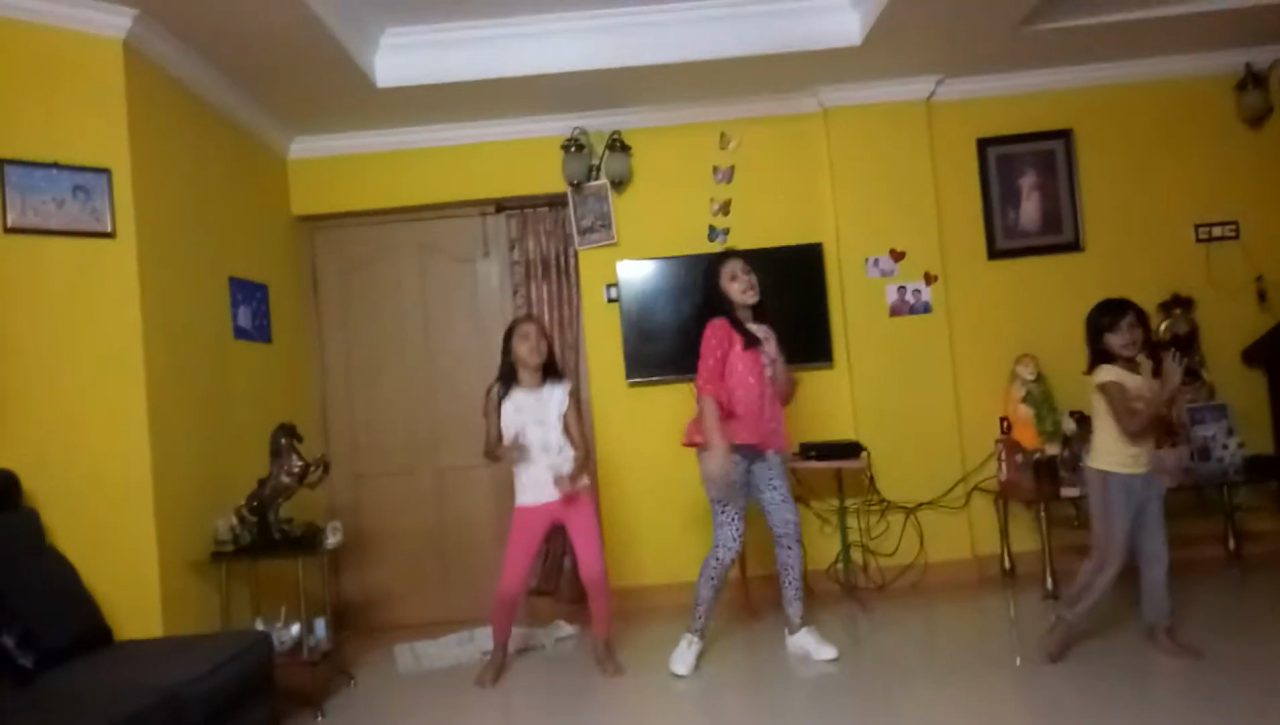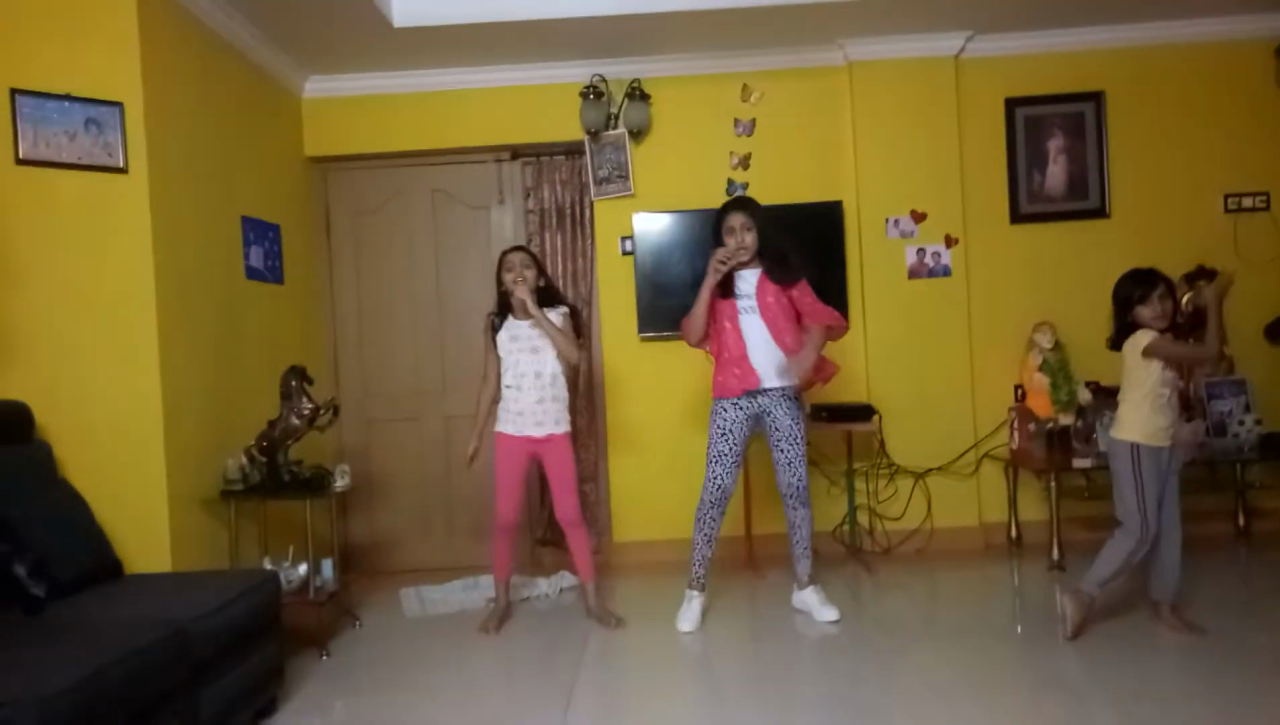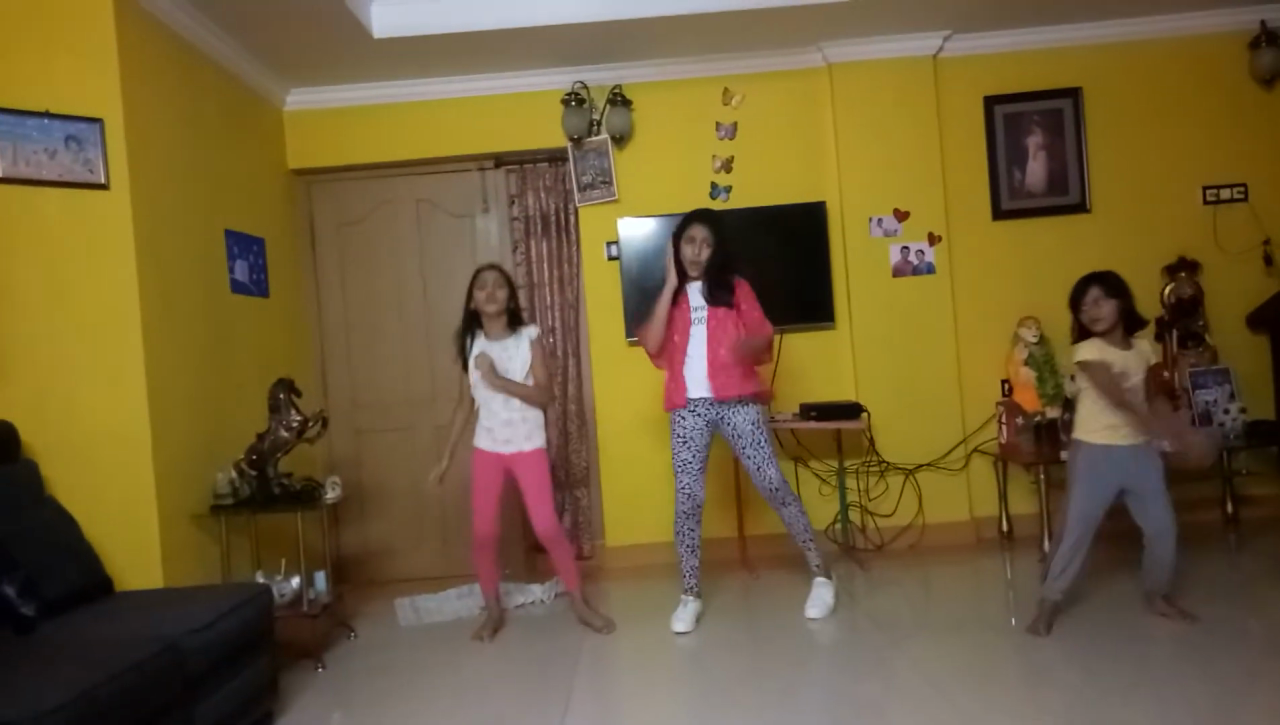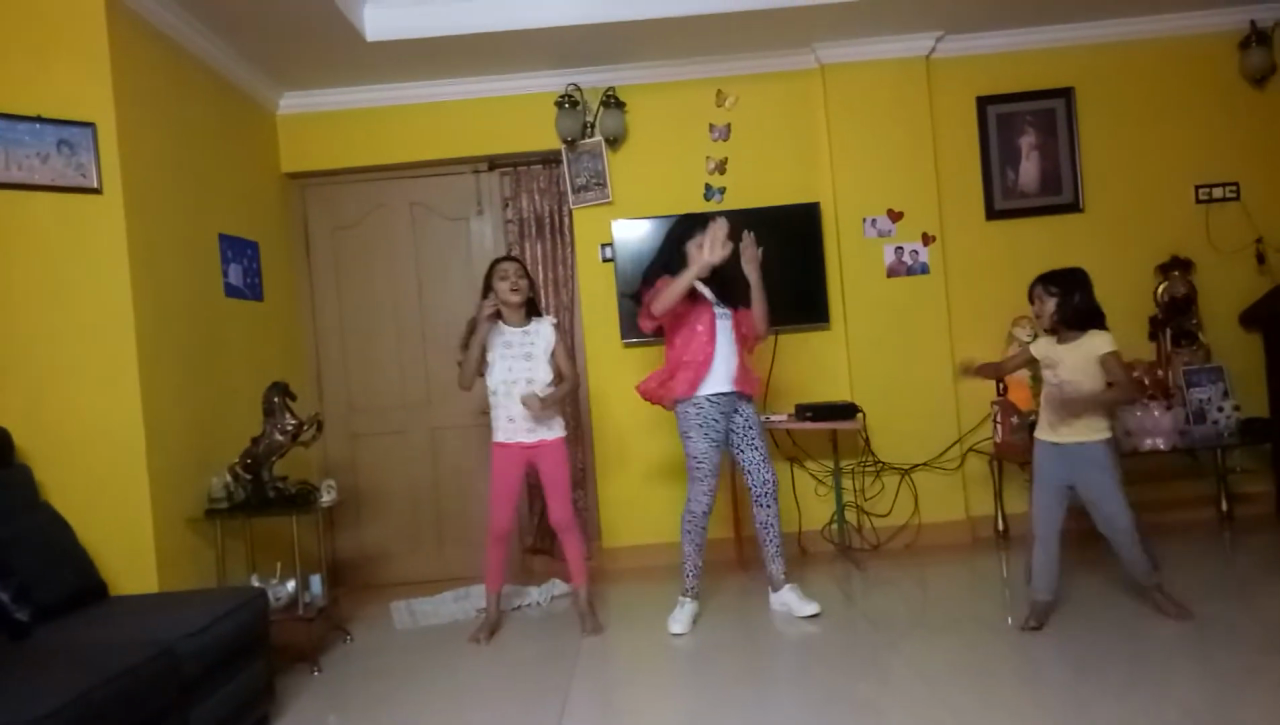
dt=0.3s
person 1, frame 1
left shoulder: (762, 332)
right shoulder: (719, 328)
left elbow: (782, 396)
right elbow: (710, 391)
left wrist: (775, 357)
right wrist: (718, 449)
left hip: (763, 448)
right hip: (727, 449)
left knee: (788, 530)
right knee: (728, 545)
left ankle: (797, 629)
right ankle: (693, 636)
person 1, frame 2
left shoulder: (784, 276)
right shoulder: (718, 280)
left elbow: (829, 323)
right elbow: (692, 336)
left wrist: (809, 350)
right wrist: (710, 282)
left hip: (783, 393)
right hip: (733, 397)
left knee: (795, 488)
right knee: (716, 489)
left ankle: (804, 586)
right ankle: (695, 591)
person 1, frame 3
left shoulder: (734, 289)
right shoulder: (671, 298)
left elbow: (763, 337)
right elbow: (653, 347)
left wrist: (750, 344)
right wrist: (672, 284)
left hip: (737, 401)
right hip: (688, 407)
left knee: (774, 486)
right knee: (687, 500)
left ankle: (820, 573)
right ankle: (691, 595)
person 1, frame 4
left shoulder: (726, 291)
right shoulder: (671, 285)
left elbow: (757, 332)
right elbow: (657, 307)
left wrist: (753, 277)
right wrist: (700, 263)
left hip: (738, 399)
right hip: (698, 402)
left knee: (764, 486)
right knee: (701, 498)
left ankle: (780, 586)
right ankle: (689, 596)
person 2, frame 1
left shoulder: (562, 391)
right shoulder: (499, 396)
left elbow: (581, 445)
right elbow: (490, 450)
left wrist: (573, 474)
right wrist: (506, 450)
left hip: (574, 492)
right hip: (530, 500)
left knee: (594, 574)
right knee: (510, 585)
left ankle: (602, 647)
right ankle: (498, 652)
person 2, frame 2
left shoulder: (557, 316)
right shoulder: (496, 326)
left elbow: (574, 356)
right elbow: (490, 384)
left wrist: (537, 314)
right wrist: (475, 434)
left hip: (555, 431)
right hip: (510, 433)
left knee: (569, 514)
right knee: (506, 518)
left ankle: (592, 598)
right ankle: (501, 600)
person 2, frame 3
left shoulder: (529, 339)
right shoulder: (470, 344)
left elbow: (544, 394)
right elbow: (467, 404)
left wrist: (501, 380)
right wrist: (446, 456)
left hip: (529, 446)
right hip: (487, 449)
left knee: (547, 528)
right knee: (484, 533)
left ankle: (579, 602)
right ankle: (493, 610)
person 2, frame 4
left shoulder: (547, 327)
right shoulder: (485, 331)
left elbow: (570, 378)
right elbow: (465, 381)
left wrist: (547, 402)
right wrist: (480, 330)
left hip: (550, 436)
right hip: (506, 441)
left knee: (564, 518)
right knee: (499, 526)
left ankle: (584, 602)
right ankle: (493, 611)
person 3, frame 1
left shoulder: (1143, 374)
right shoulder: (1107, 376)
left elbow: (1154, 422)
right elbow: (1132, 427)
right wrist: (1166, 389)
left hip: (1143, 476)
right hip: (1110, 476)
left knee: (1156, 555)
right knee: (1109, 556)
left ankle: (1160, 629)
right ankle: (1065, 620)
person 3, frame 2
left shoulder: (1158, 344)
right shoulder: (1143, 340)
right elbow: (1209, 352)
right wrist: (1213, 302)
left hip: (1162, 449)
right hip: (1136, 448)
left knee: (1170, 531)
right knee: (1140, 530)
left ankle: (1165, 604)
right ankle: (1083, 593)
person 3, frame 3
left shoulder: (1141, 346)
right shoulder: (1090, 352)
right elbow: (1124, 400)
left wrist: (1160, 434)
right wrist: (1170, 432)
left hip: (1137, 451)
right hip: (1093, 451)
left knee: (1162, 526)
right knee: (1077, 530)
left ankle: (1158, 595)
right ankle: (1049, 601)
person 3, frame 4
left shoulder: (1100, 342)
right shoulder: (1042, 345)
left elbow: (1126, 391)
right elbow: (1003, 368)
left wrist: (1081, 399)
right wrist: (975, 370)
left hip: (1092, 449)
right hip: (1049, 449)
left knee: (1119, 523)
right knee: (1044, 528)
left ankle: (1153, 588)
right ankle: (1041, 600)
